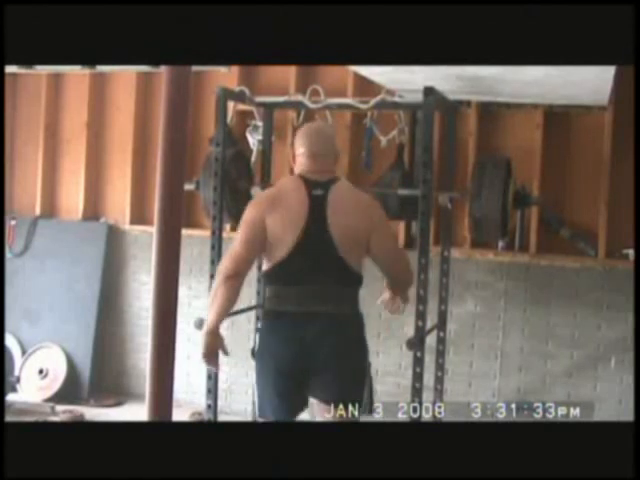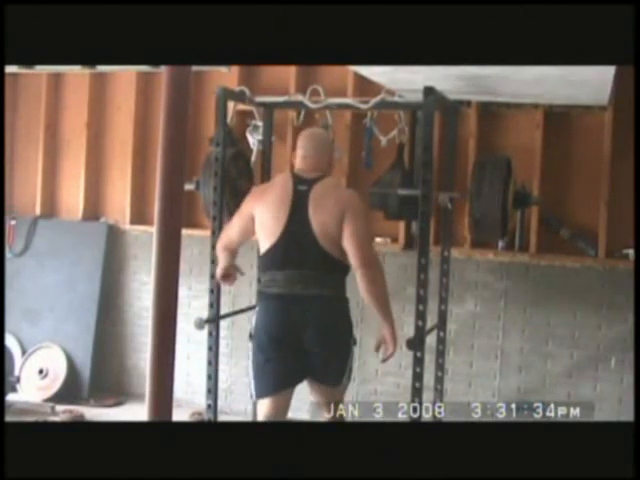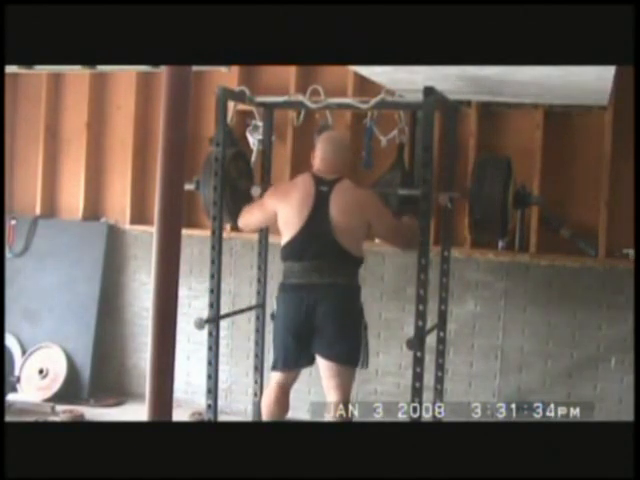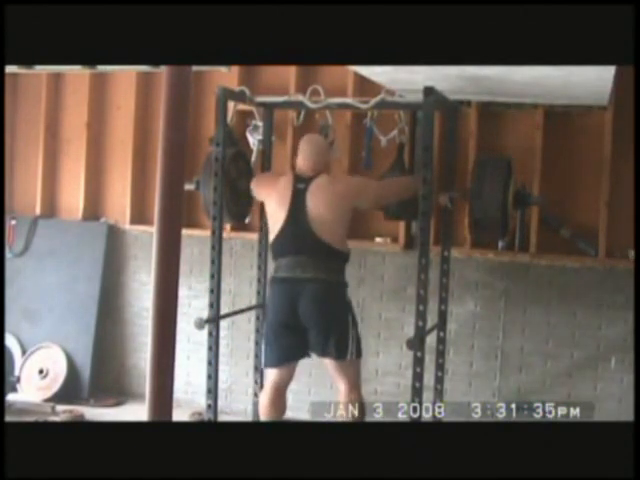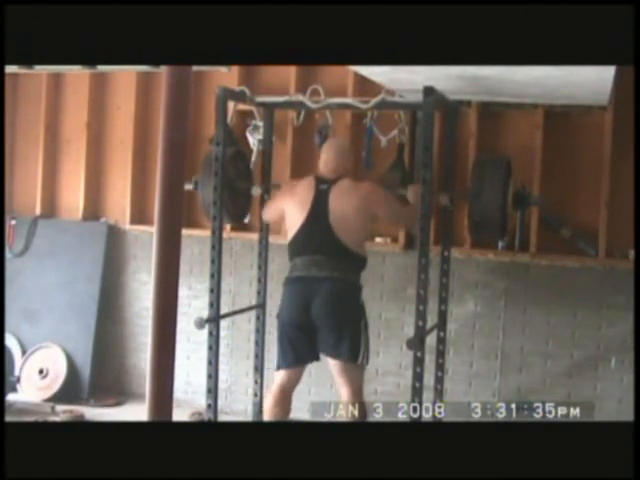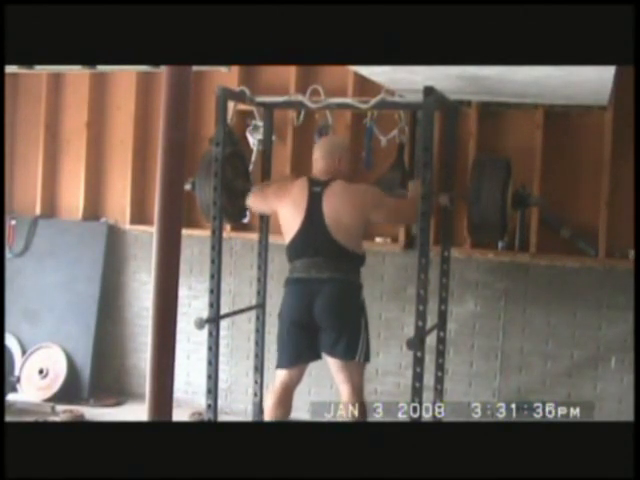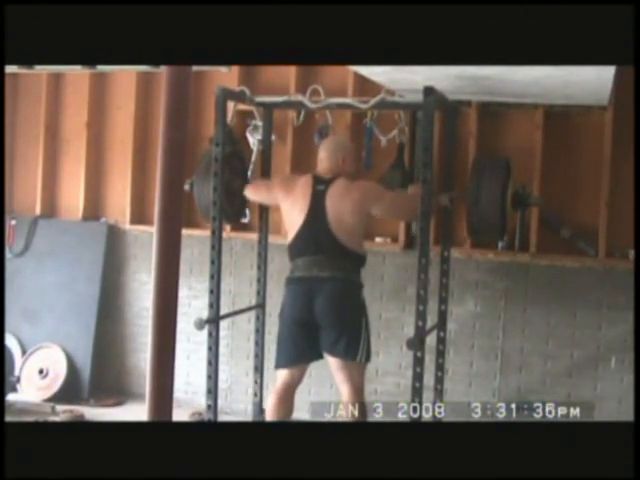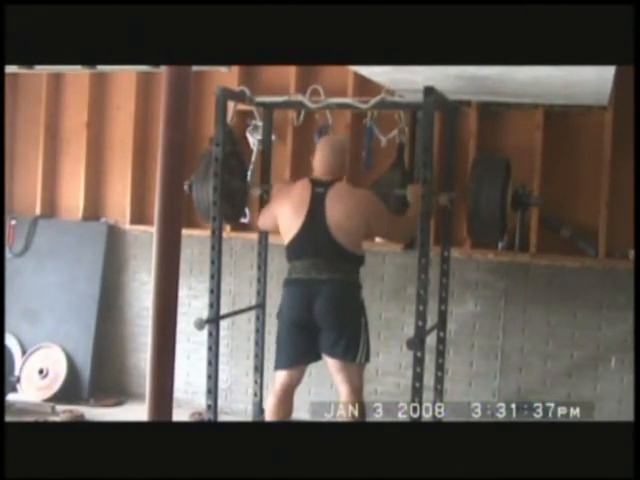
dt=0.5s
person 1, frame 1
left shoulder: (269, 202)
right shoulder: (364, 207)
left elbow: (231, 273)
right elbow: (401, 275)
left wrist: (211, 328)
right wrist: (397, 294)
left hip: (282, 332)
right hip: (340, 333)
left knee: (276, 417)
person 1, frame 2
left shoulder: (263, 195)
right shoulder: (345, 200)
left elbow: (226, 245)
right elbow: (364, 265)
left wrist: (224, 268)
right wrist: (387, 321)
left hip: (275, 311)
right hip: (326, 313)
left knee: (270, 411)
right knee: (330, 406)
person 1, frame 3
left shoulder: (285, 192)
right shoulder: (362, 200)
left elbow: (244, 221)
right elbow: (405, 239)
left wrist: (267, 210)
right wrist: (410, 224)
left hip: (294, 297)
right hip: (339, 301)
left knee: (280, 380)
right knee: (338, 396)
person 1, frame 4
left shoulder: (274, 187)
right shoulder: (342, 188)
left elbow: (255, 184)
right elbow: (395, 189)
right wrist: (418, 183)
left hip: (282, 292)
right hip: (325, 293)
left knee: (275, 381)
right knee: (348, 385)
person 1, frame 5
left shoulder: (295, 190)
right shoulder: (363, 193)
left elbow: (267, 214)
right elbow: (411, 218)
right wrist: (415, 200)
left hip: (296, 292)
right hip: (339, 294)
left knee: (283, 380)
right knee: (350, 389)
person 1, frame 6
left shoulder: (287, 192)
right shoulder: (358, 196)
left elbow: (253, 199)
right elbow: (408, 213)
right wrist: (418, 195)
left hip: (297, 293)
right hip: (339, 295)
left knee: (284, 381)
right knee: (350, 387)
person 1, frame 7
left shoulder: (290, 188)
right shoulder: (361, 193)
left elbow: (251, 190)
right elbow: (413, 207)
right wrist: (417, 194)
left hip: (298, 293)
right hip: (341, 294)
left knee: (285, 381)
right knee: (351, 387)
person 1, frame 8
left shoulder: (287, 194)
right shoulder: (360, 200)
left elbow: (264, 223)
right elbow: (403, 232)
right wrist: (416, 202)
left hip: (296, 294)
right hip: (339, 296)
left knee: (283, 382)
right knee: (349, 387)
